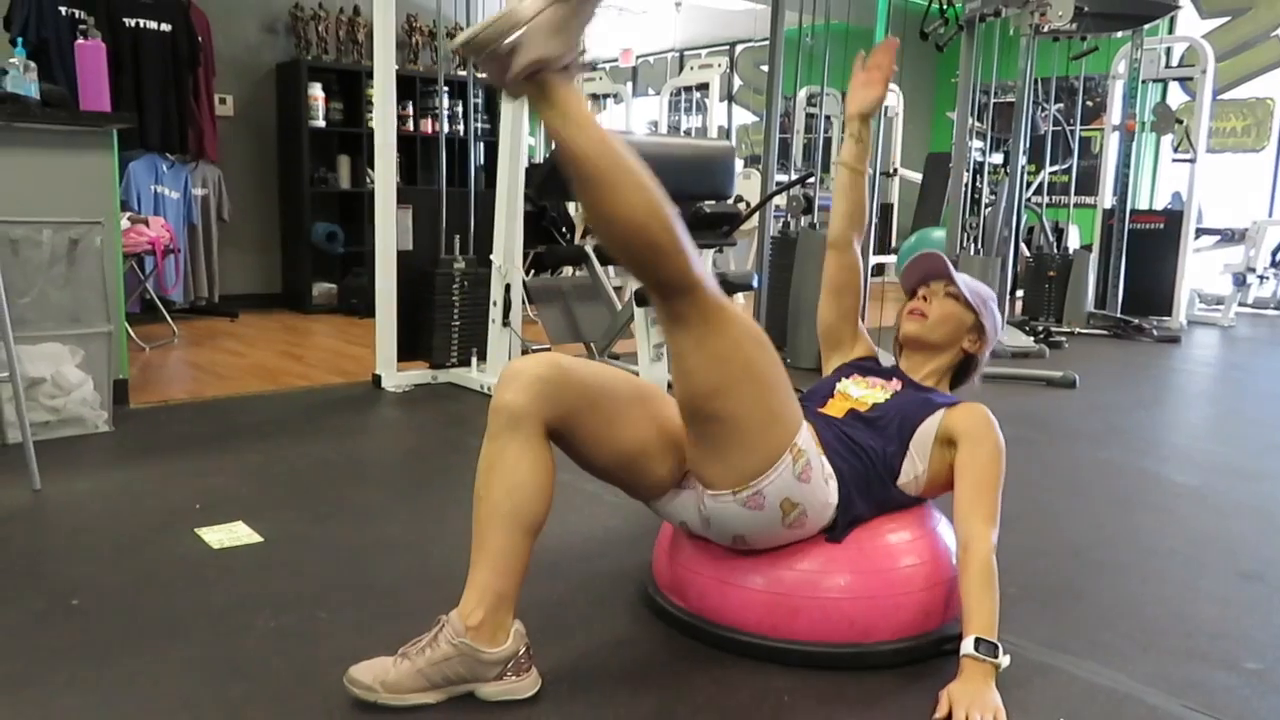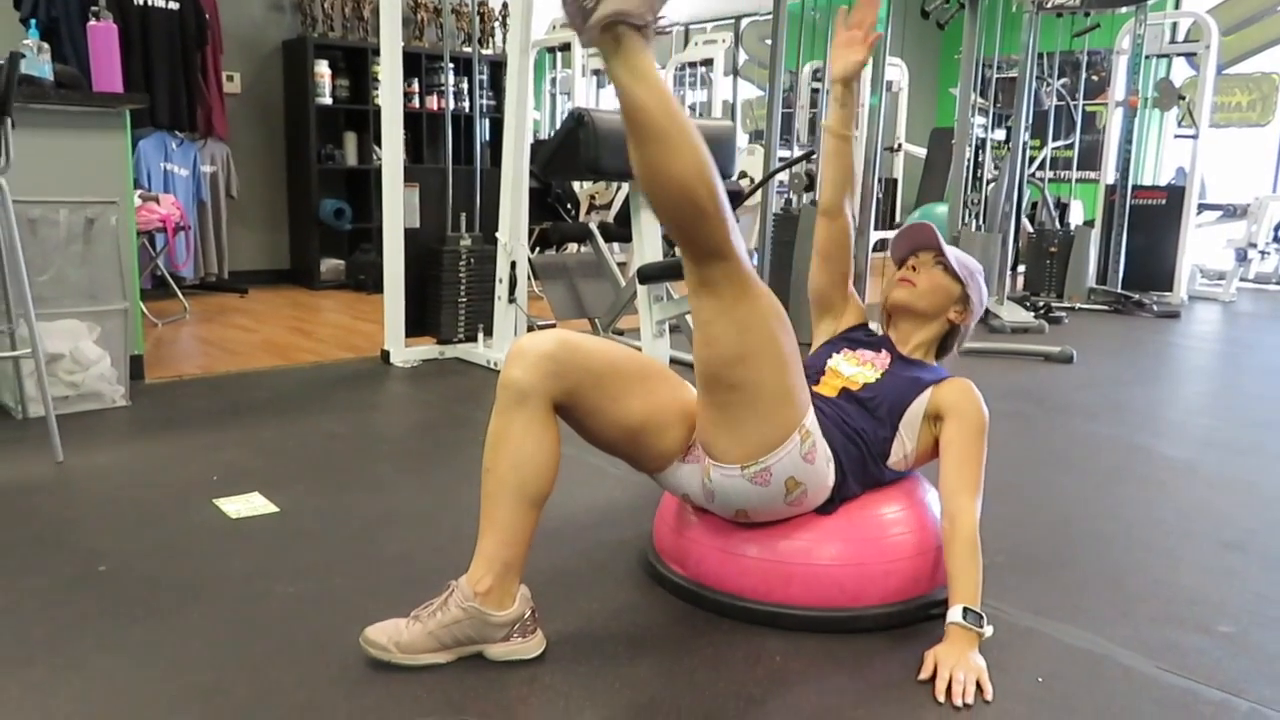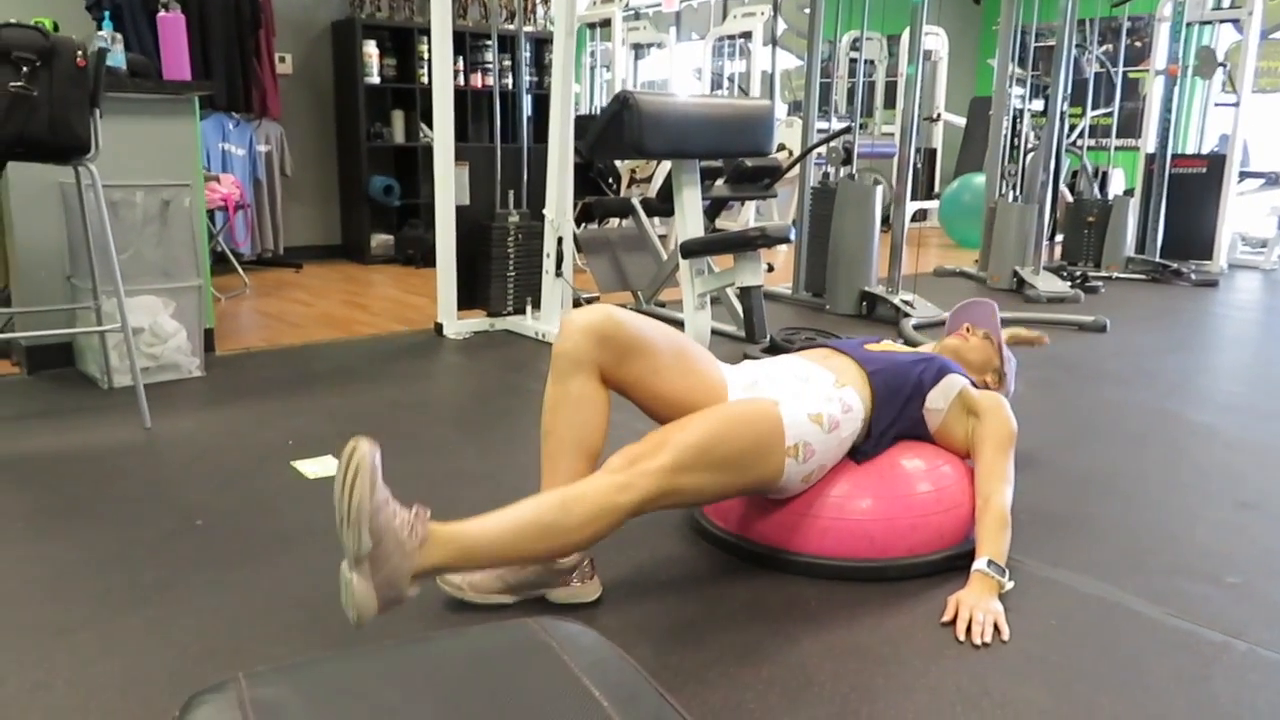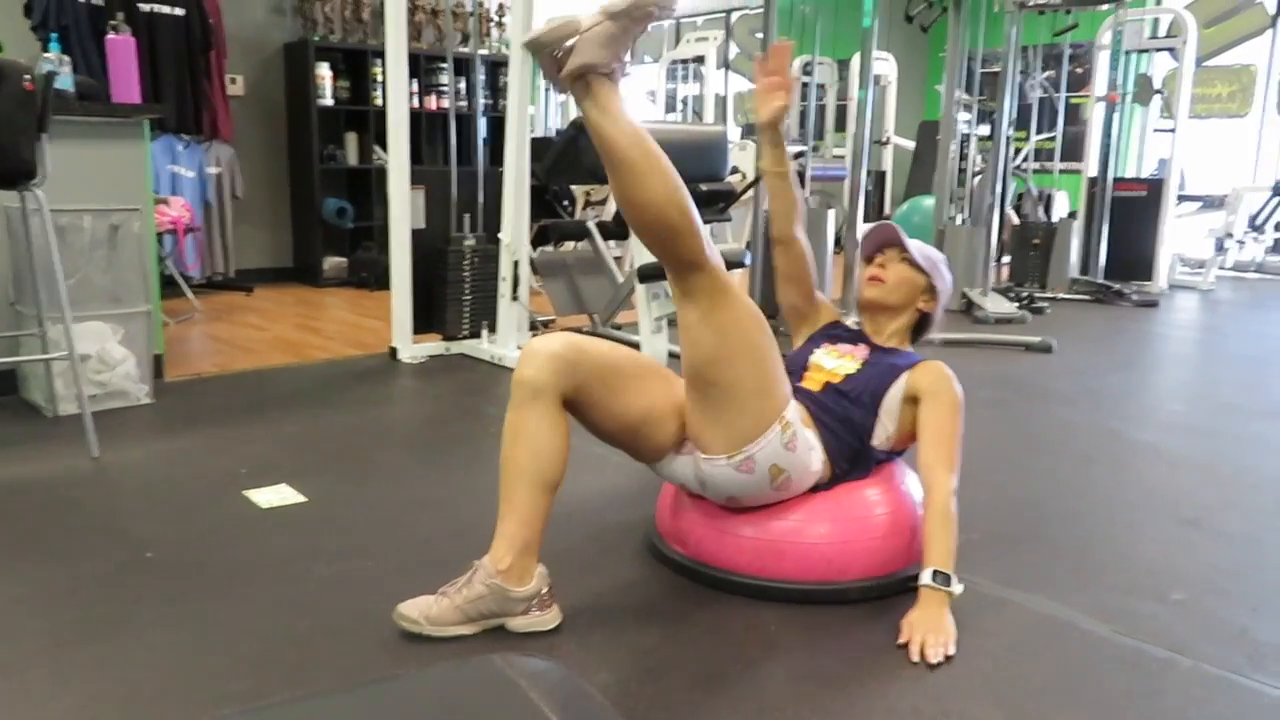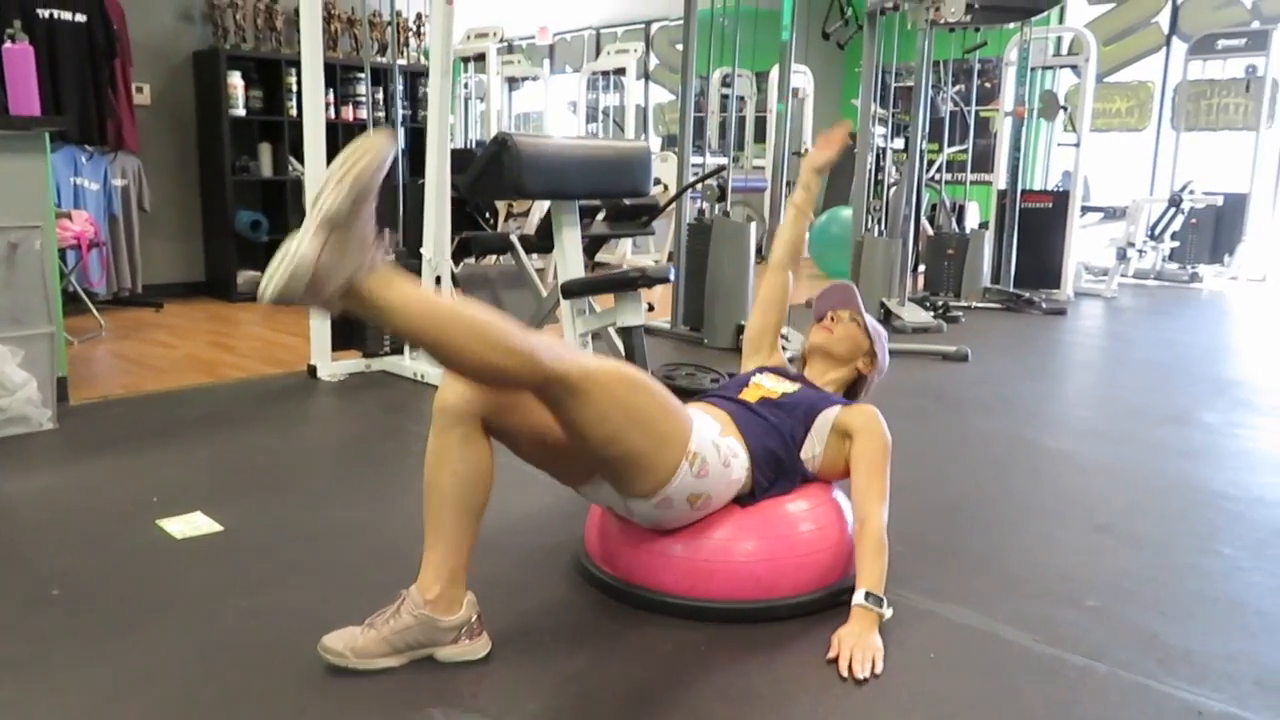
dt=1s
person 1, frame 1
left shoulder: (966, 424)
right shoulder: (856, 367)
left elbow: (978, 541)
right elbow: (840, 248)
right wrist: (857, 128)
left hip: (786, 486)
right hip: (717, 483)
left knee: (680, 280)
right knee: (529, 386)
left ankle: (545, 76)
right ankle: (485, 639)
person 1, frame 2
left shoulder: (951, 397)
right shoulder: (848, 331)
left elbow: (962, 513)
right elbow: (832, 213)
left wrist: (962, 633)
right wrist: (840, 90)
left hip: (782, 469)
right hip: (716, 453)
left knee: (713, 250)
right knee: (537, 360)
right ankle: (493, 603)
person 1, frame 3
left shoulder: (980, 405)
right shoulder: (921, 366)
left elbow: (996, 492)
left wrist: (985, 578)
right wrist: (985, 325)
left hip: (818, 411)
right hip: (754, 381)
left knee: (634, 475)
right knee: (588, 330)
left ankle: (414, 548)
right ankle: (555, 555)
person 1, frame 4
left shoulder: (928, 380)
right shoulder: (825, 332)
left elbow: (940, 485)
right elbow: (785, 236)
left wrist: (935, 597)
right wrist: (772, 131)
left hip: (771, 452)
right hip: (710, 444)
left knee: (693, 261)
right knee: (547, 358)
left ankle: (596, 81)
right ankle: (514, 580)
person 1, frame 5
left shoulder: (855, 420)
right shoulder: (765, 369)
left elbow: (872, 519)
right elbow: (776, 270)
left wrist: (865, 613)
right wrist: (810, 176)
left hip: (700, 463)
right hip: (630, 459)
left knee: (546, 365)
right knee: (467, 388)
left ankle: (354, 276)
right ankle: (440, 611)
